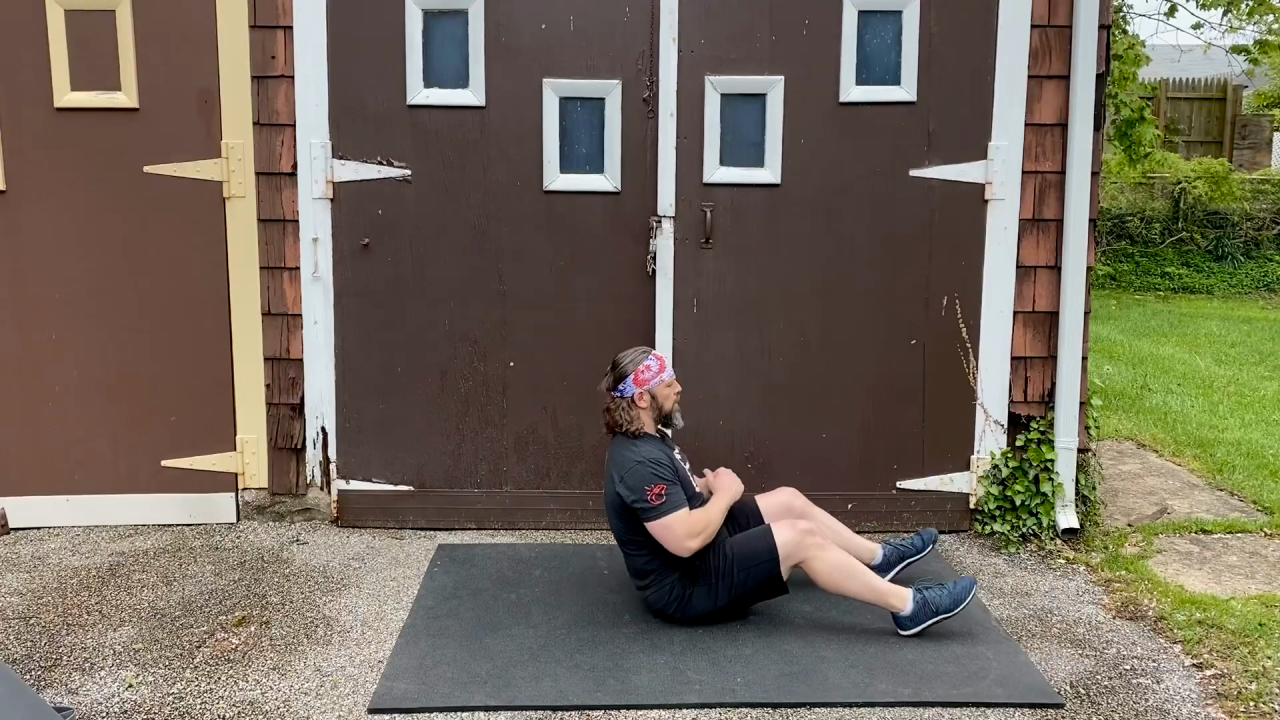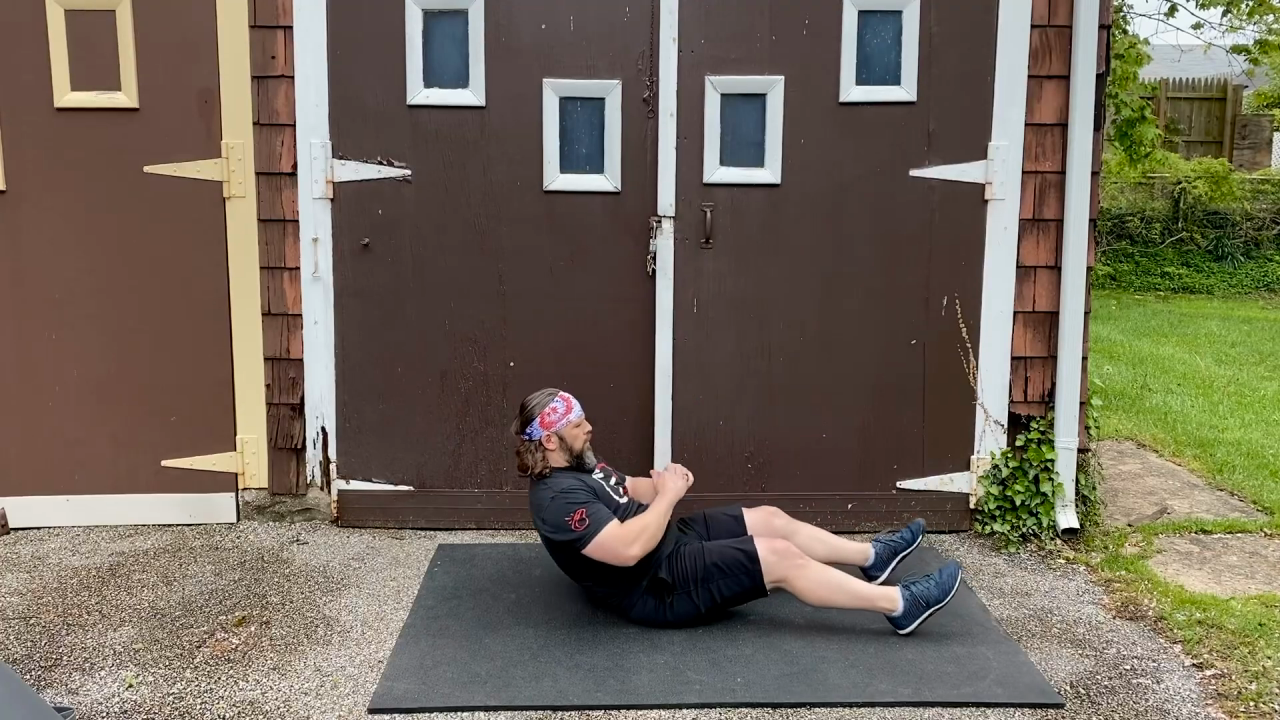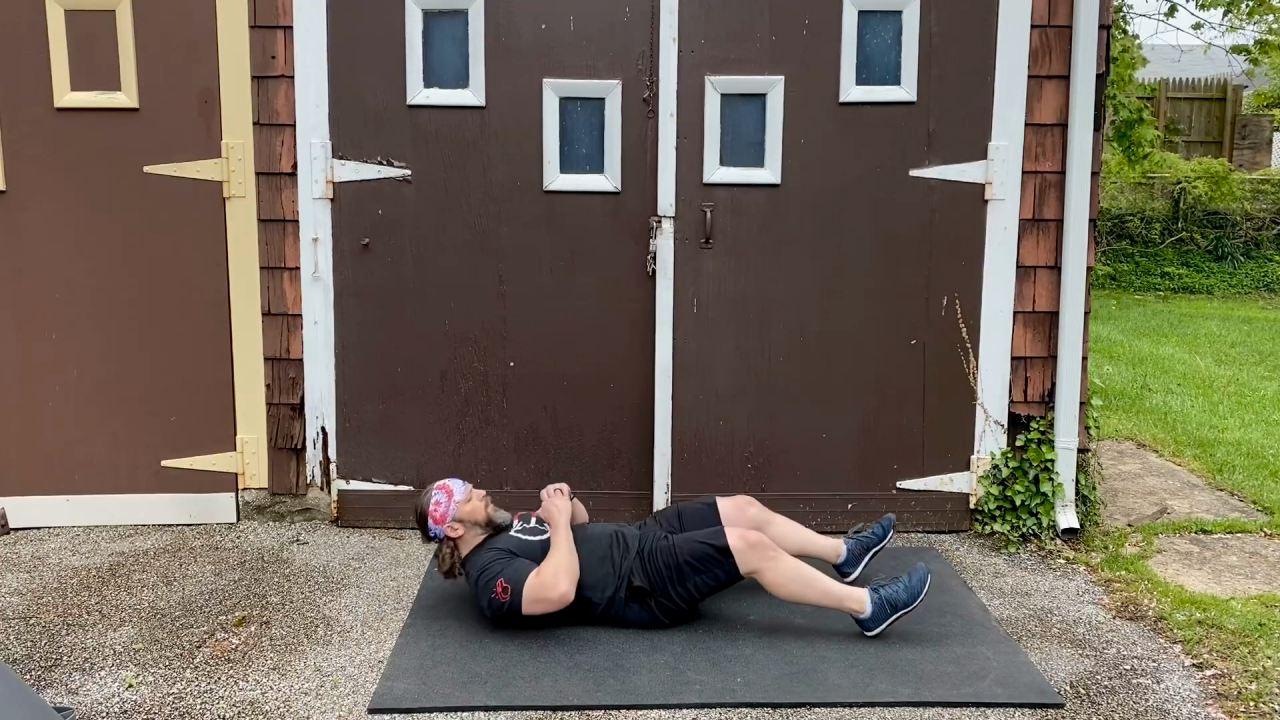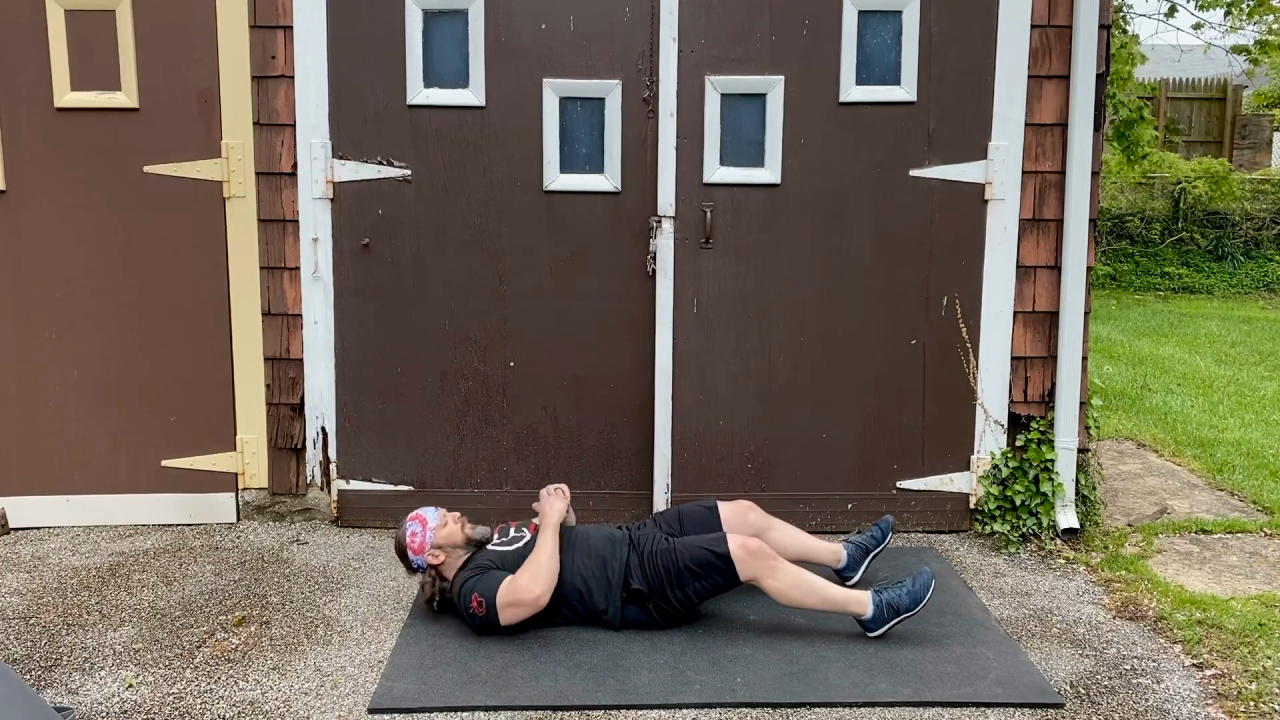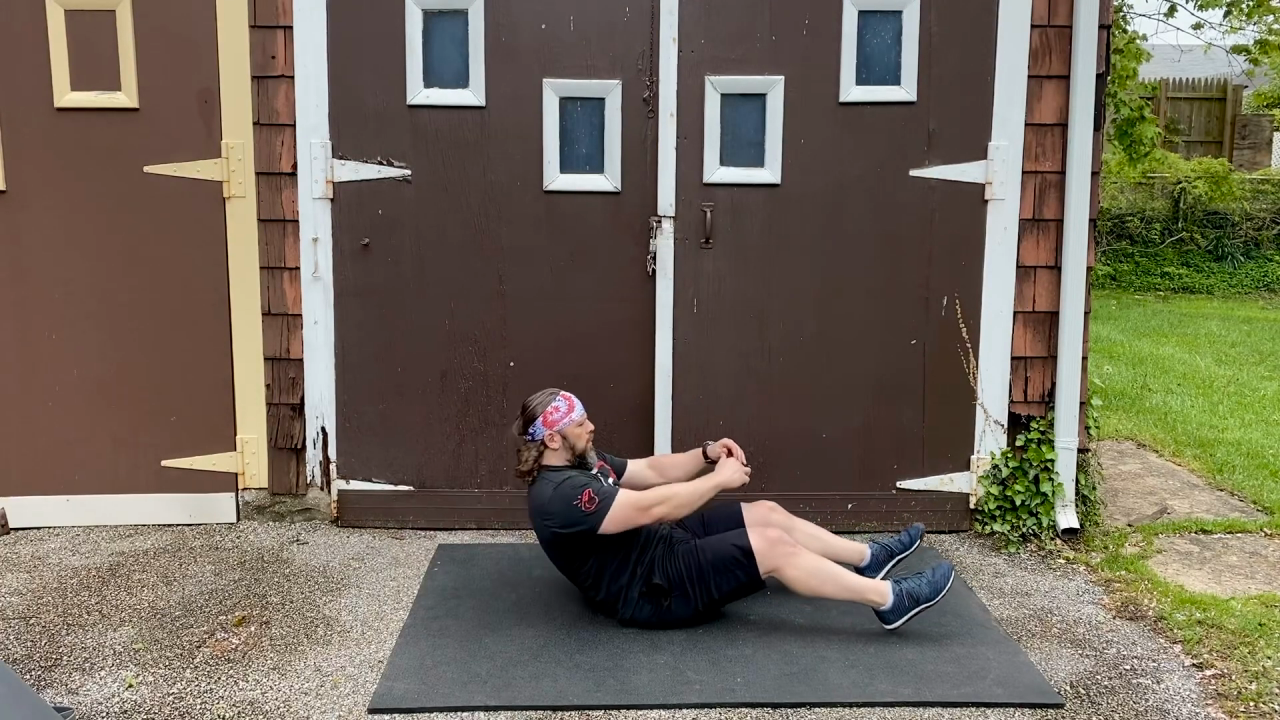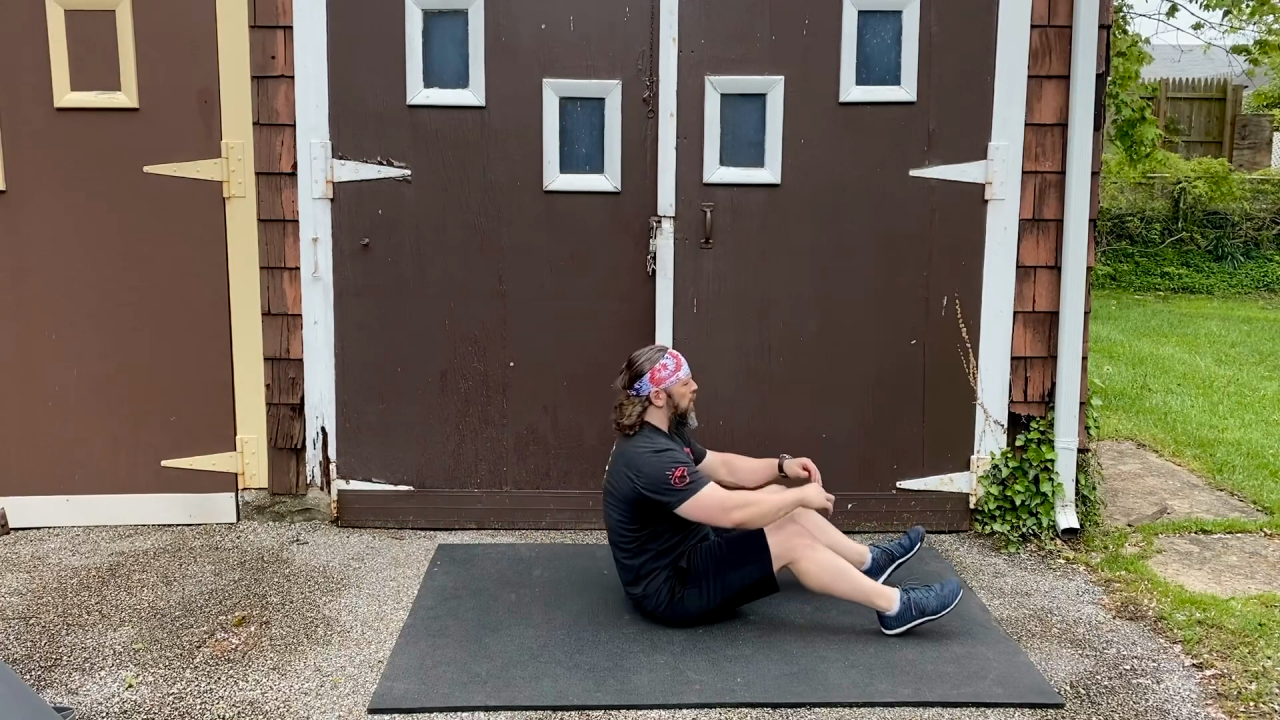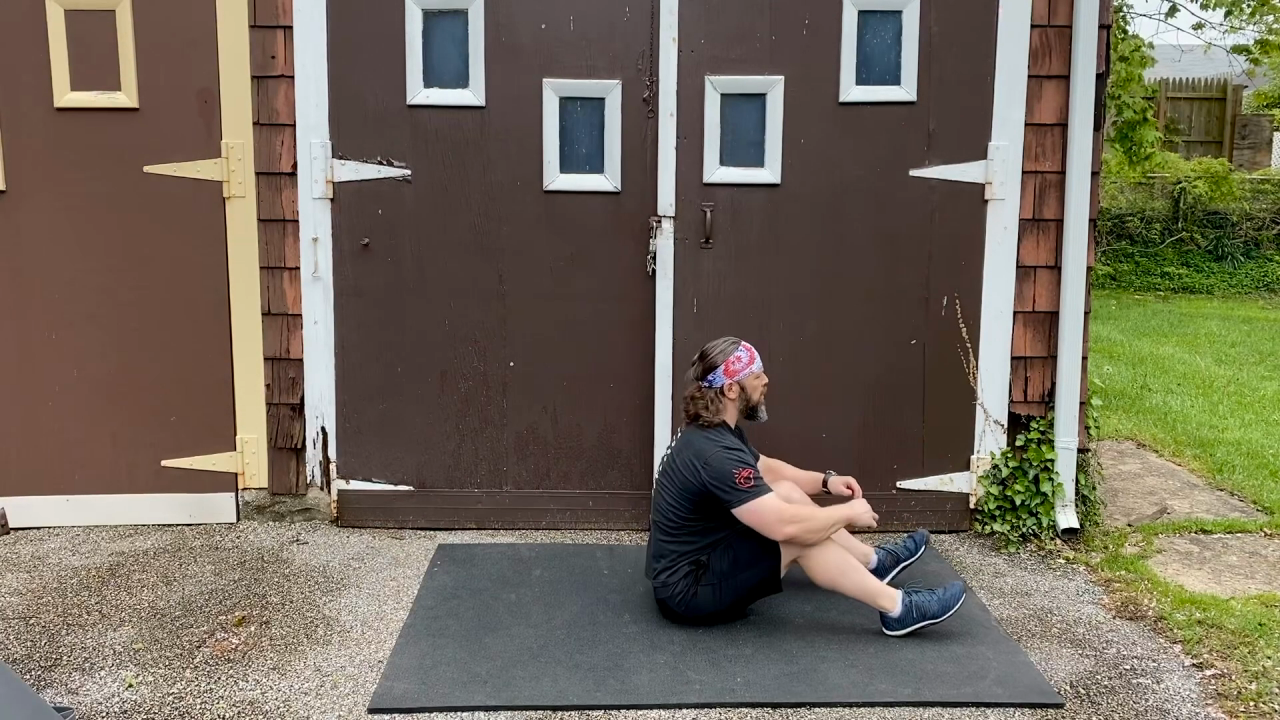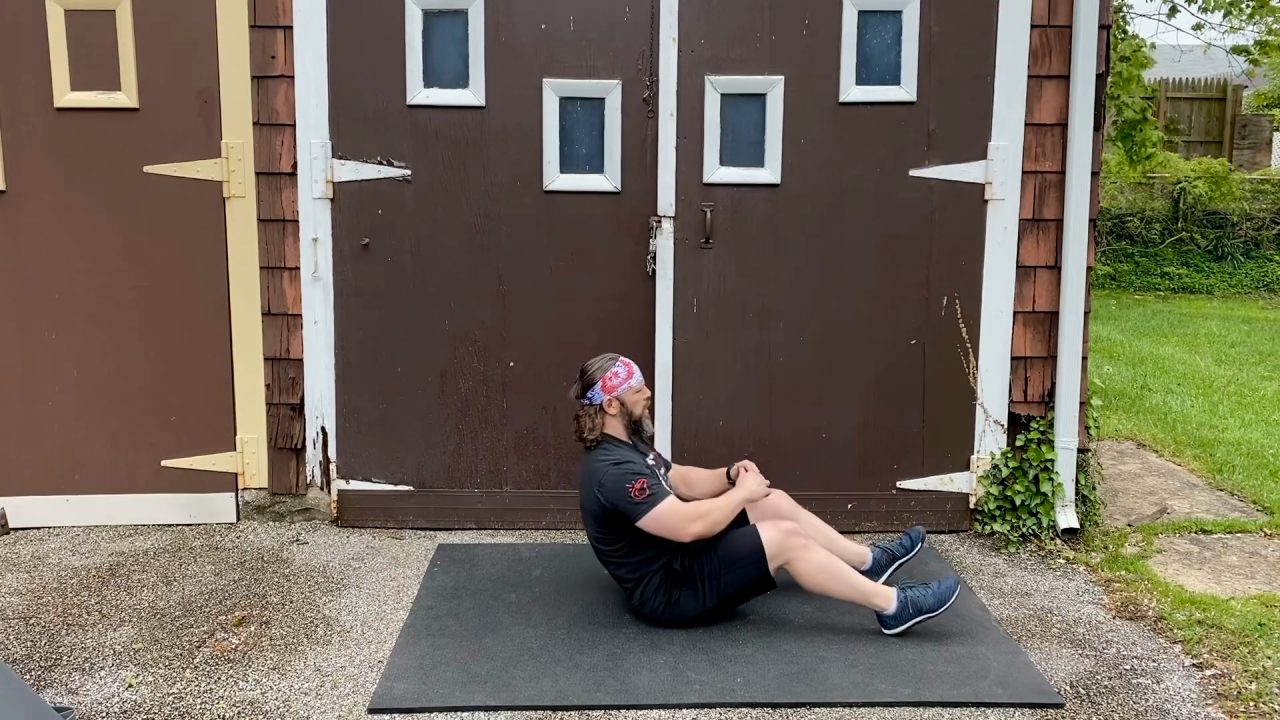
dt=0.5s
person 1, frame 1
left shoulder: (646, 438)
right shoulder: (640, 464)
right elbow: (687, 541)
left wrist: (709, 486)
right wrist: (725, 494)
left hip: (699, 557)
right hip: (683, 588)
left knee: (789, 500)
right knee: (802, 536)
left ankle: (880, 557)
right ankle: (907, 607)
person 1, frame 2
left shoulder: (577, 466)
right shoulder: (558, 498)
left elbow: (629, 492)
right elbow: (628, 549)
left wrist: (660, 482)
right wrist: (669, 495)
left hip: (672, 545)
right hip: (656, 589)
left knee: (771, 519)
right knee: (780, 556)
left ankle: (872, 558)
right ankle: (898, 606)
person 1, frame 3
left shoulder: (504, 528)
right shoulder: (489, 571)
right elbow: (560, 591)
left wrist: (565, 503)
right wrist: (560, 522)
left hip: (640, 540)
right hip: (641, 584)
left knee: (746, 507)
right knee: (752, 545)
left ankle: (844, 553)
right ankle: (868, 606)
person 1, frame 4
left shoulder: (486, 544)
right shoulder: (474, 589)
left elbow: (561, 529)
right elbow: (534, 594)
left wrist: (553, 508)
right wrist: (548, 522)
left hip: (634, 542)
right hip: (637, 587)
left knee: (745, 514)
right knee: (752, 554)
left ankle: (843, 557)
right ankle: (868, 609)
person 1, frame 5
left shoulder: (580, 463)
right shoulder: (558, 495)
left elbow: (652, 471)
right elbow: (652, 508)
left wrist: (706, 454)
right wrist: (718, 479)
left hip: (660, 547)
right hip: (649, 591)
left knee: (766, 512)
right knee: (771, 544)
left ankle: (870, 559)
right ankle: (888, 600)
person 1, frame 6
left shoulder: (660, 435)
right shoulder: (649, 459)
left elbow: (722, 467)
right elbow: (731, 512)
left wrist: (782, 466)
right wrist: (800, 496)
left hip: (685, 556)
right hip: (672, 590)
left knee: (779, 498)
right knee: (790, 538)
left ankle: (869, 561)
right ankle: (894, 608)
person 1, frame 7
left shoulder: (711, 429)
right shoulder: (715, 453)
left elbow: (765, 470)
right elbow: (784, 528)
left wrist: (828, 482)
right wrist: (849, 513)
left hip: (699, 558)
right hip: (689, 588)
left knee: (788, 492)
right knee: (802, 532)
left ankle: (874, 562)
right ankle: (898, 608)
person 1, frame 8
left shoulder: (627, 444)
right shoulder: (613, 470)
left elbow: (682, 481)
right elbow: (691, 526)
left wrist: (731, 474)
right wrist: (742, 493)
left hip: (672, 557)
right hip: (667, 591)
left knee: (776, 504)
right knee: (786, 538)
left ankle: (869, 562)
right ankle: (891, 606)
